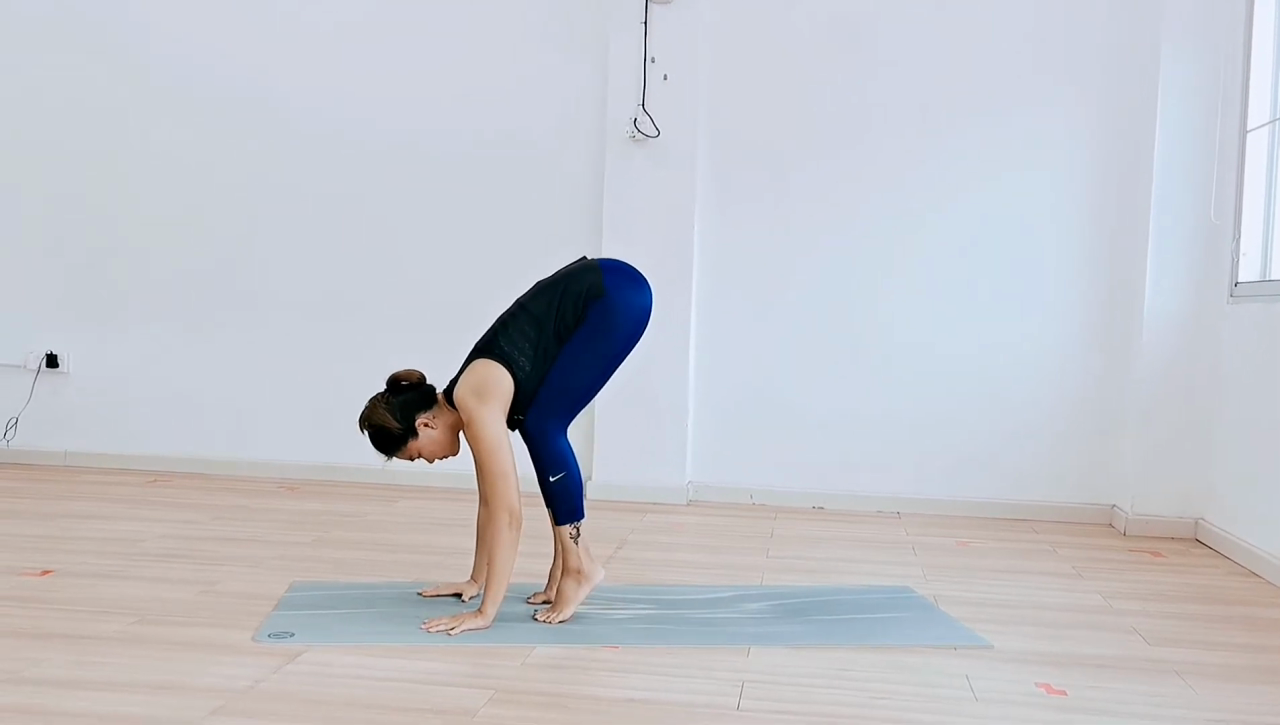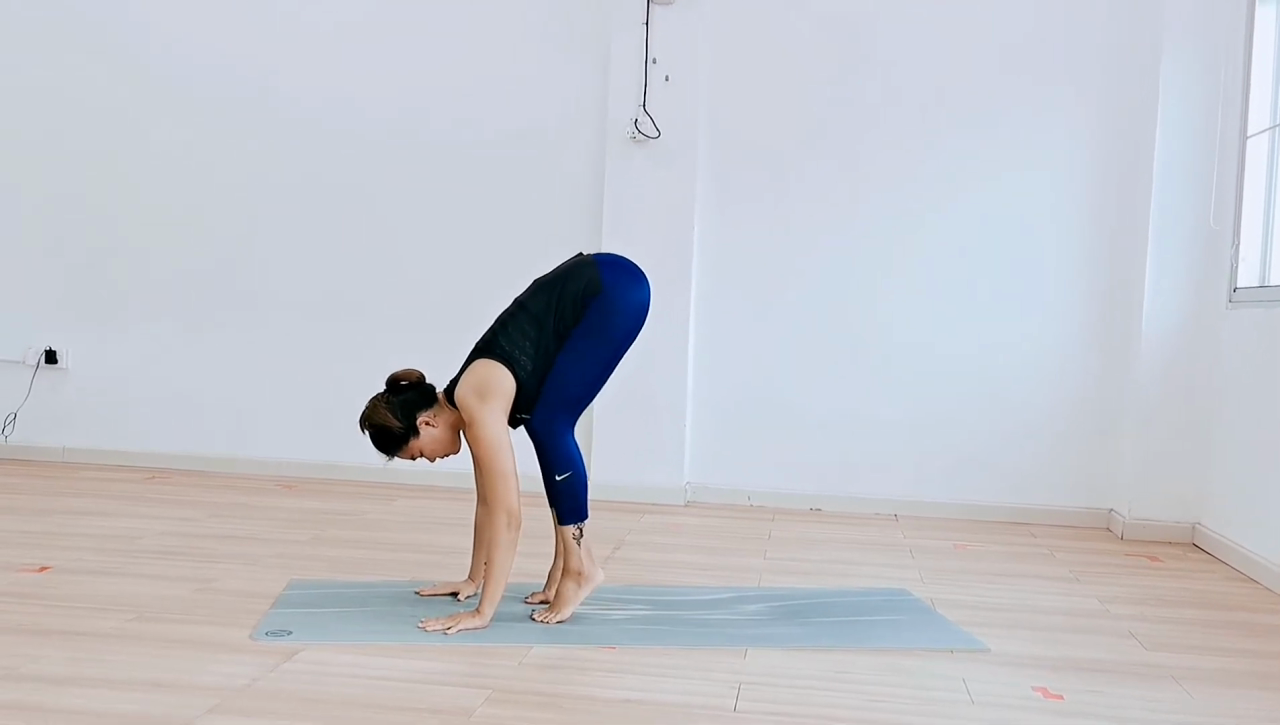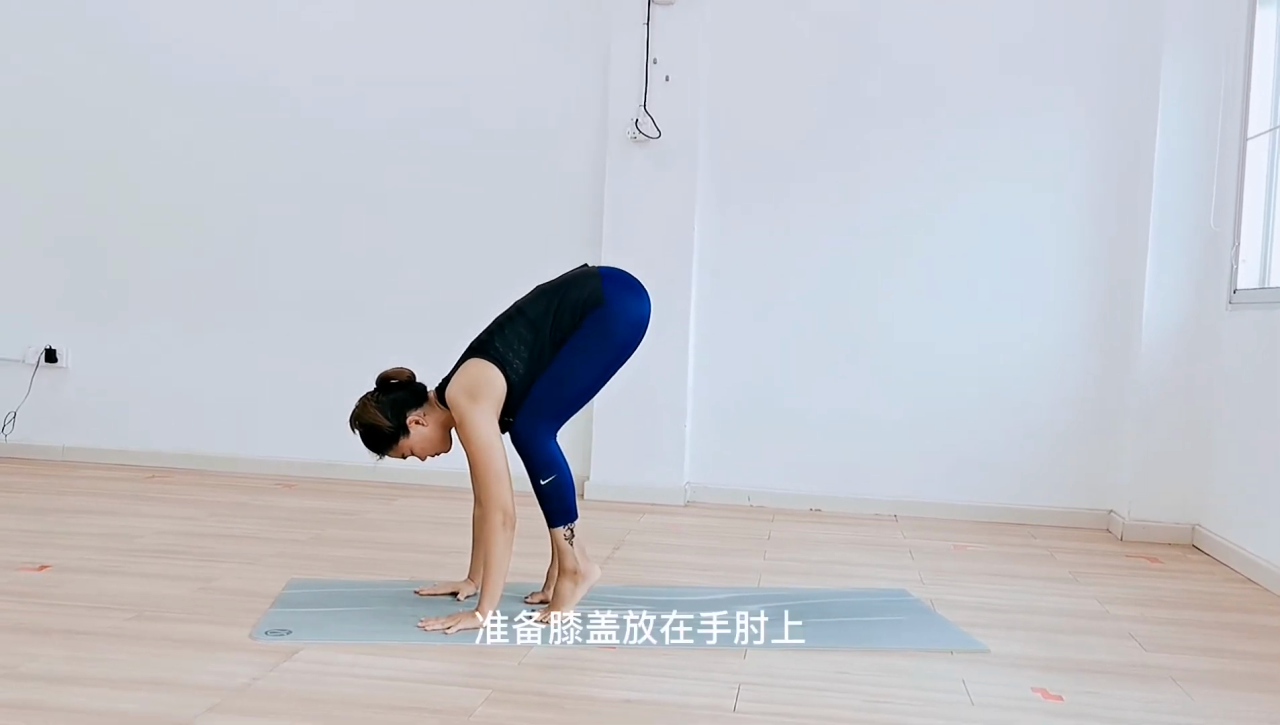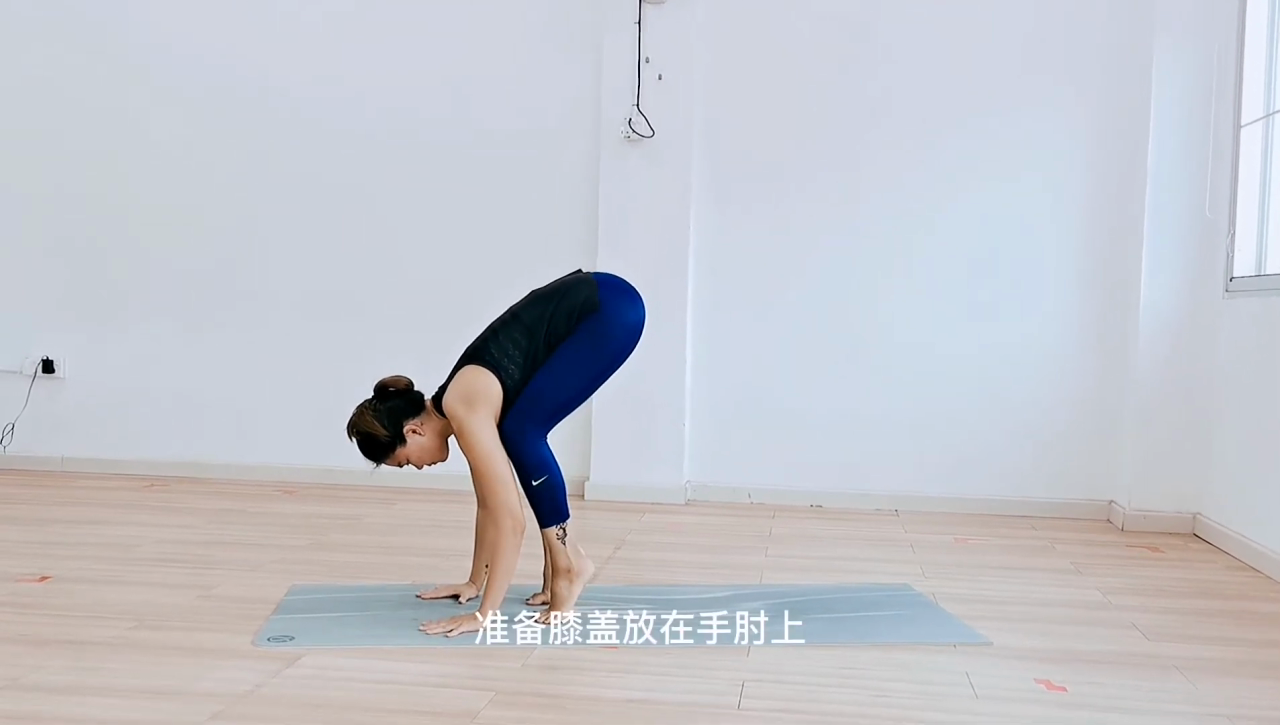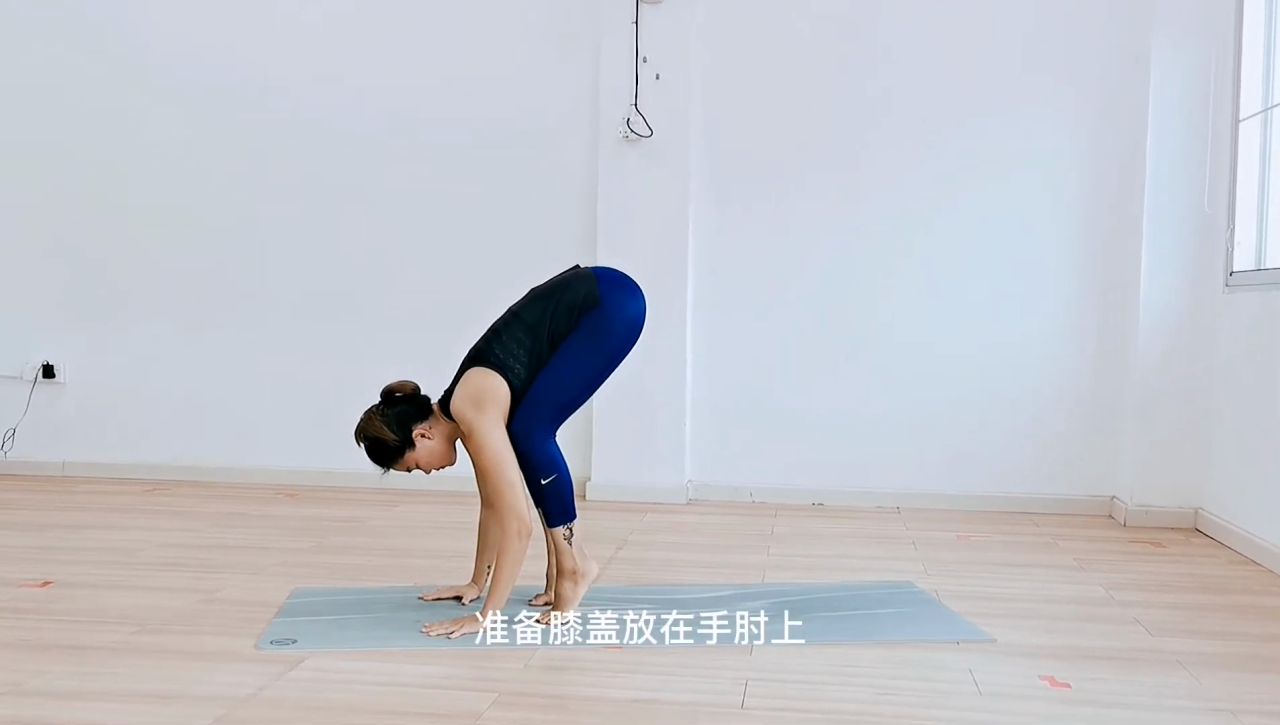
dt=0.5s
person 1, frame 1
left shoulder: (475, 404)
right shoulder: (467, 403)
left elbow: (508, 512)
right elbow: (490, 499)
left wrist: (486, 613)
right wrist: (476, 580)
left hip: (616, 295)
right hip: (593, 298)
left knee: (543, 427)
right knee: (539, 428)
left ankle: (579, 565)
right ankle: (564, 564)
person 1, frame 2
left shoulder: (476, 403)
right shoulder: (469, 404)
left elbow: (507, 513)
right elbow: (488, 499)
left wrist: (483, 612)
right wrist: (474, 579)
left hip: (614, 288)
right hip: (591, 292)
left knee: (549, 426)
right knee: (545, 427)
left ankle: (579, 567)
right ankle: (565, 565)
person 1, frame 3
left shoulder: (467, 404)
right shoulder: (461, 400)
left elbow: (502, 513)
right elbow: (485, 500)
left wrist: (484, 612)
right wrist: (473, 579)
left hip: (616, 303)
right hip: (593, 306)
left knee: (531, 431)
right knee: (530, 433)
left ankle: (576, 566)
right ankle: (562, 566)
person 1, frame 4
left shoulder: (465, 412)
right shoulder: (459, 407)
left elbow: (510, 518)
right elbow: (490, 503)
left wrist: (485, 615)
right wrist: (475, 582)
left hip: (612, 309)
right hip: (588, 310)
left knee: (520, 434)
right knee: (522, 436)
left ankle: (569, 563)
right ankle: (557, 569)
person 1, frame 5
left shoulder: (473, 413)
right shoulder: (463, 415)
left elbow: (517, 523)
right elbow: (493, 504)
left wrist: (486, 616)
right wrist: (477, 583)
left hip: (611, 302)
right hip: (581, 304)
left knee: (529, 433)
right knee: (528, 437)
left ankle: (574, 565)
right ankle: (560, 568)
